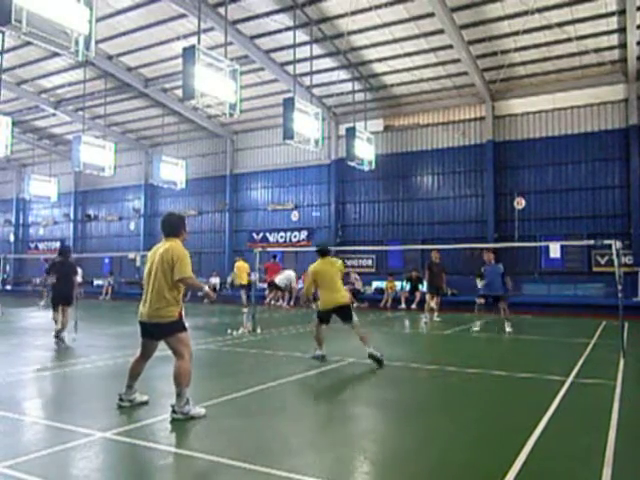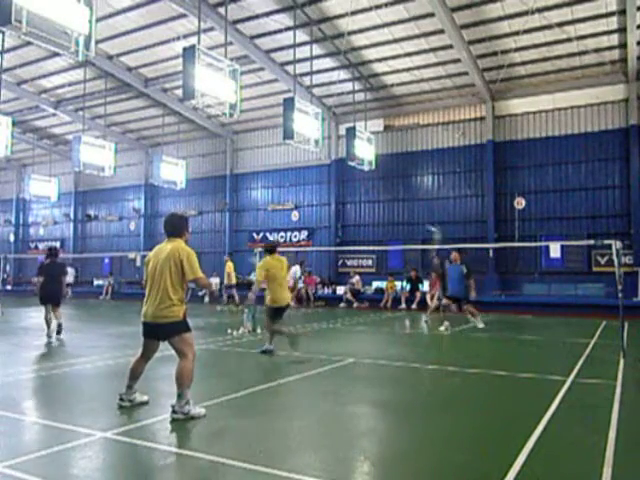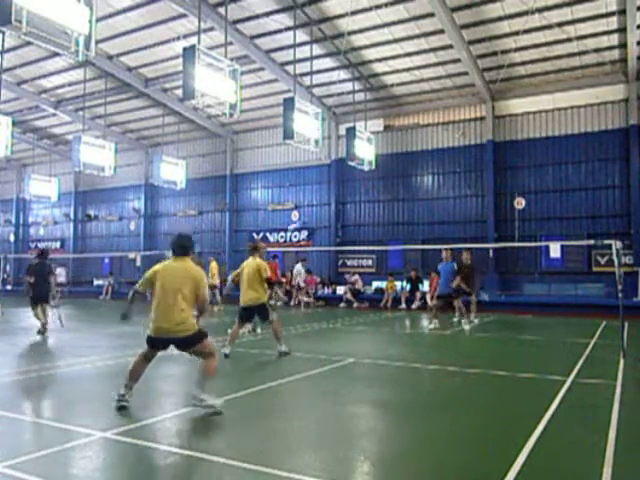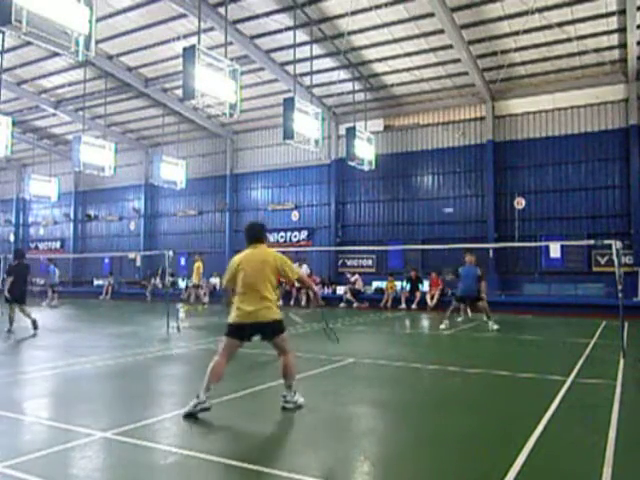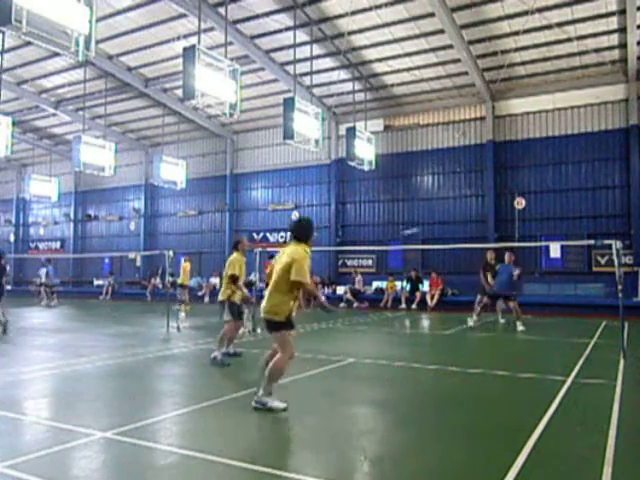
dt=0.5s
person 1, frame 1
left shoulder: (155, 249)
right shoulder: (178, 250)
right elbow: (186, 280)
right wrist: (204, 288)
left hip: (147, 313)
right hip: (168, 314)
left knee: (144, 355)
right knee: (184, 355)
left ankle: (128, 395)
right ankle: (181, 406)
person 1, frame 2
left shoulder: (155, 251)
right shoulder: (184, 251)
right elbow: (200, 281)
right wrist: (211, 287)
left hip: (150, 314)
right hip: (171, 314)
left knee: (145, 355)
right knee: (187, 356)
left ankle: (128, 395)
right ankle: (182, 406)
person 1, frame 3
left shoulder: (158, 269)
right shoulder: (196, 272)
left elbow: (137, 291)
right elbow: (203, 304)
left wrist: (127, 308)
right wrist: (198, 316)
left hip: (158, 328)
right hip: (184, 328)
left knee: (145, 357)
right knee: (211, 355)
left ankle: (124, 395)
right ankle: (200, 396)
person 1, frame 4
left shoulder: (237, 260)
right shoulder: (276, 257)
left elbow: (227, 286)
right elbow: (300, 279)
right wrist: (313, 288)
left hip: (240, 317)
right hip: (268, 316)
left knee: (221, 357)
right knee: (286, 353)
left ankle: (202, 399)
right ankle: (290, 397)
person 1, frame 5
left shoulder: (287, 251)
right shoulder: (300, 256)
left elbow: (270, 275)
right elbow: (304, 285)
right wrist: (320, 299)
left hip: (273, 307)
right hip: (277, 310)
left knee: (281, 348)
right knee: (286, 353)
left ankle: (265, 379)
right ankle: (264, 397)
